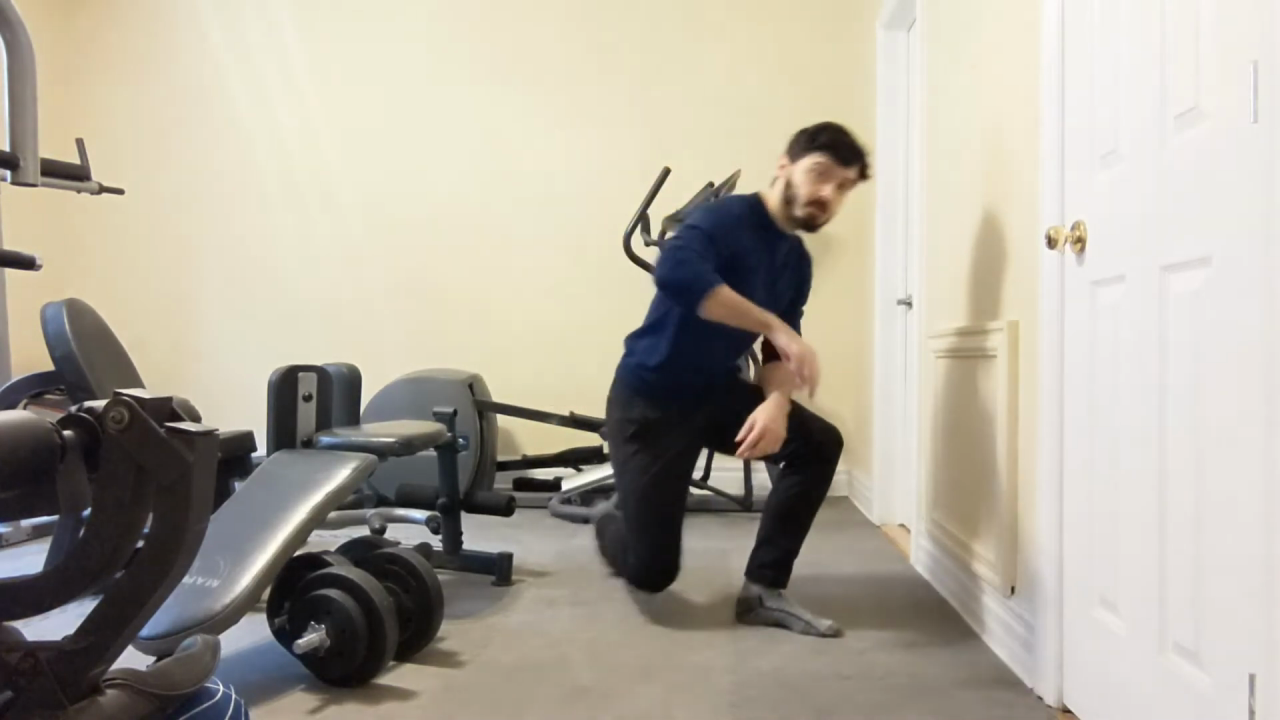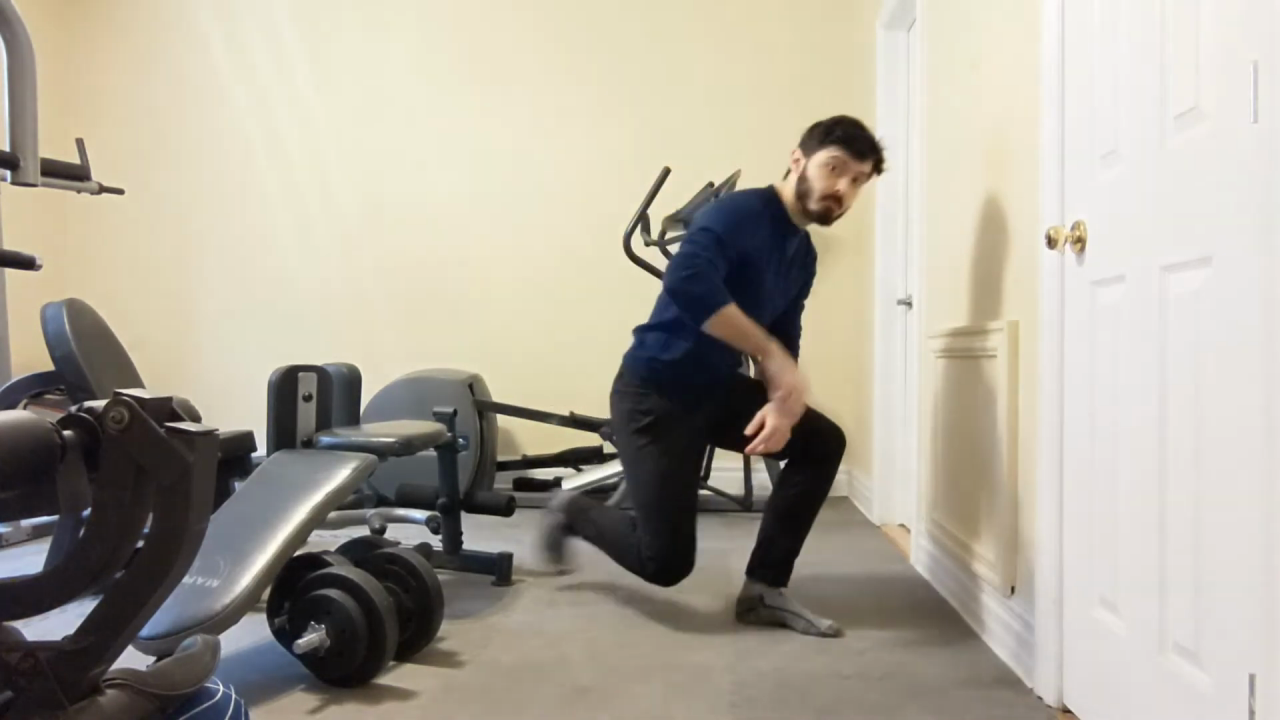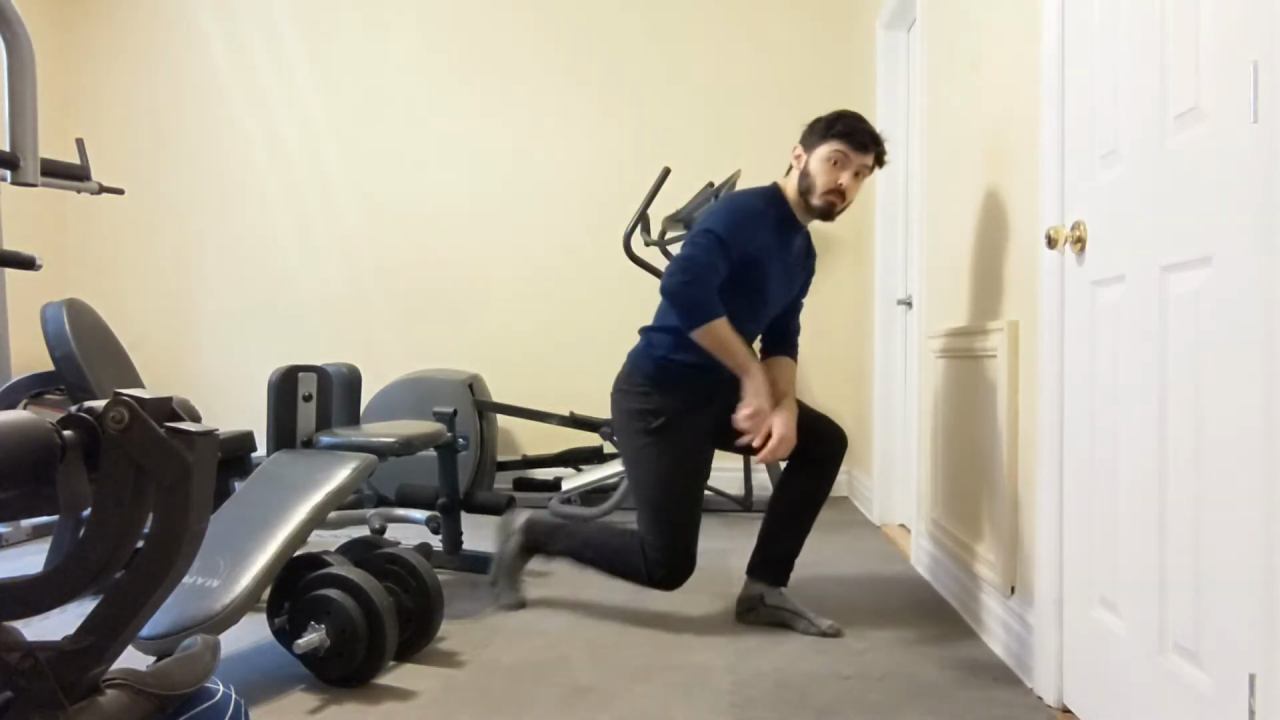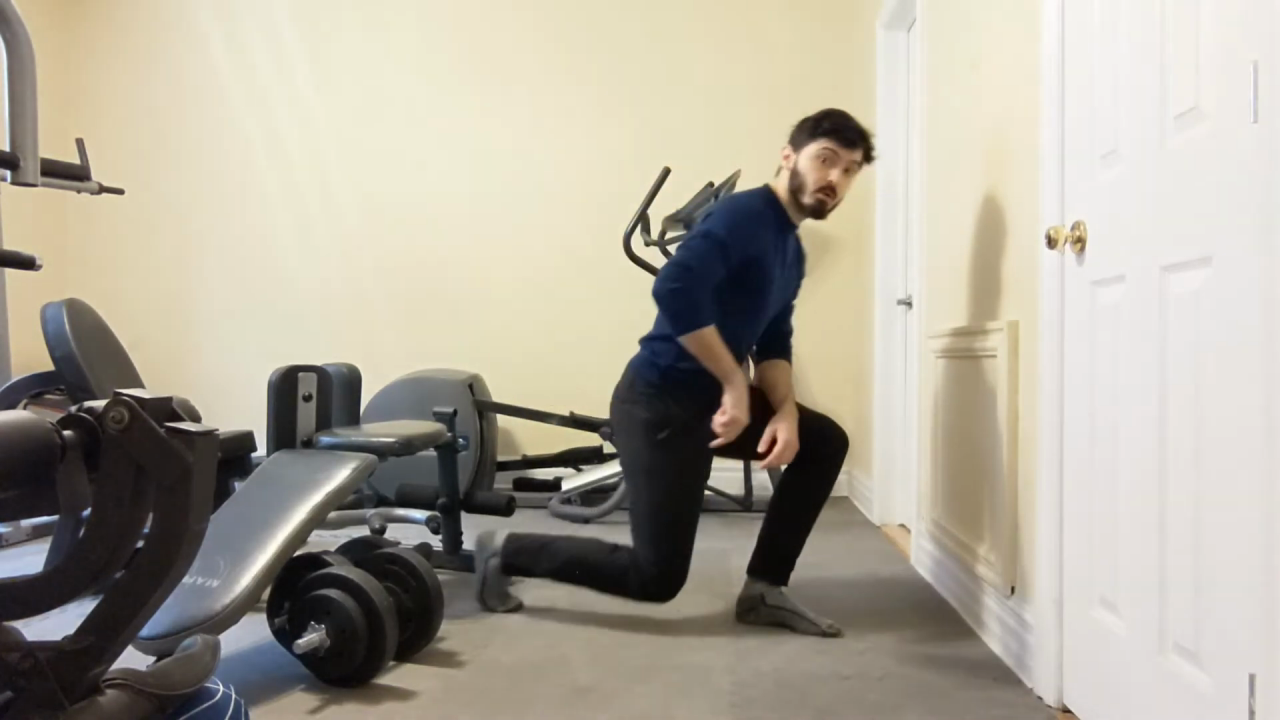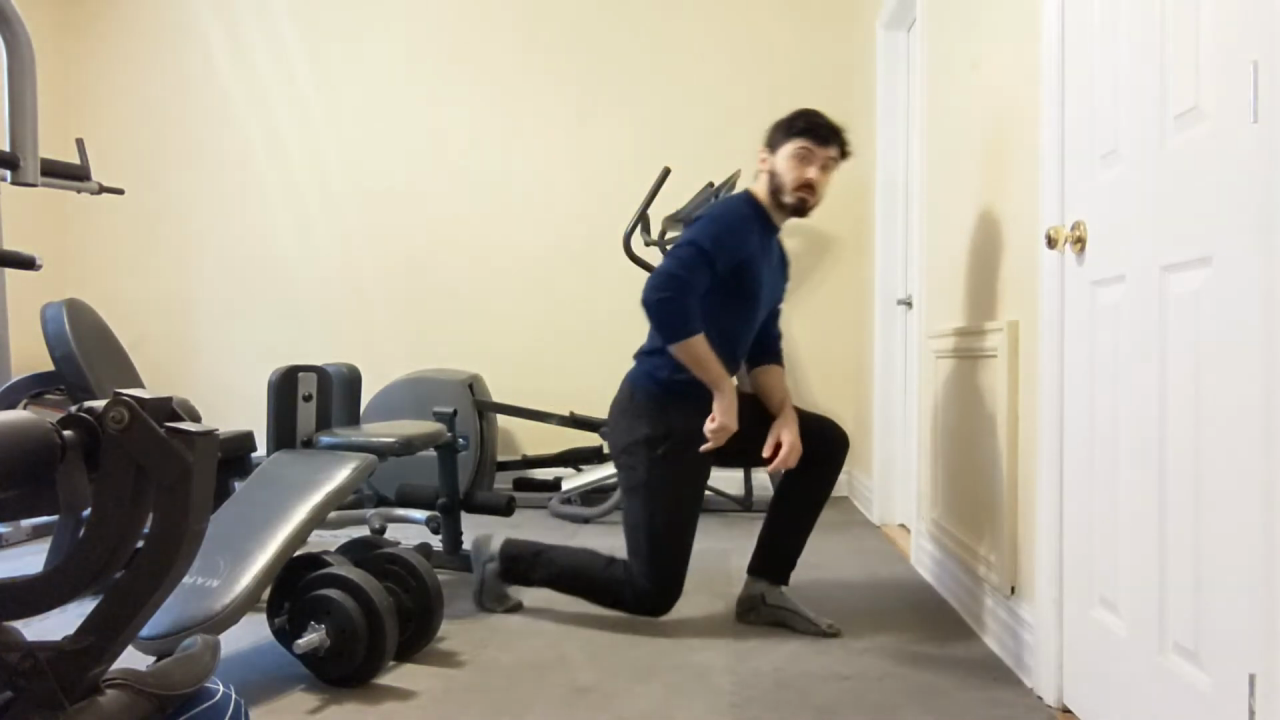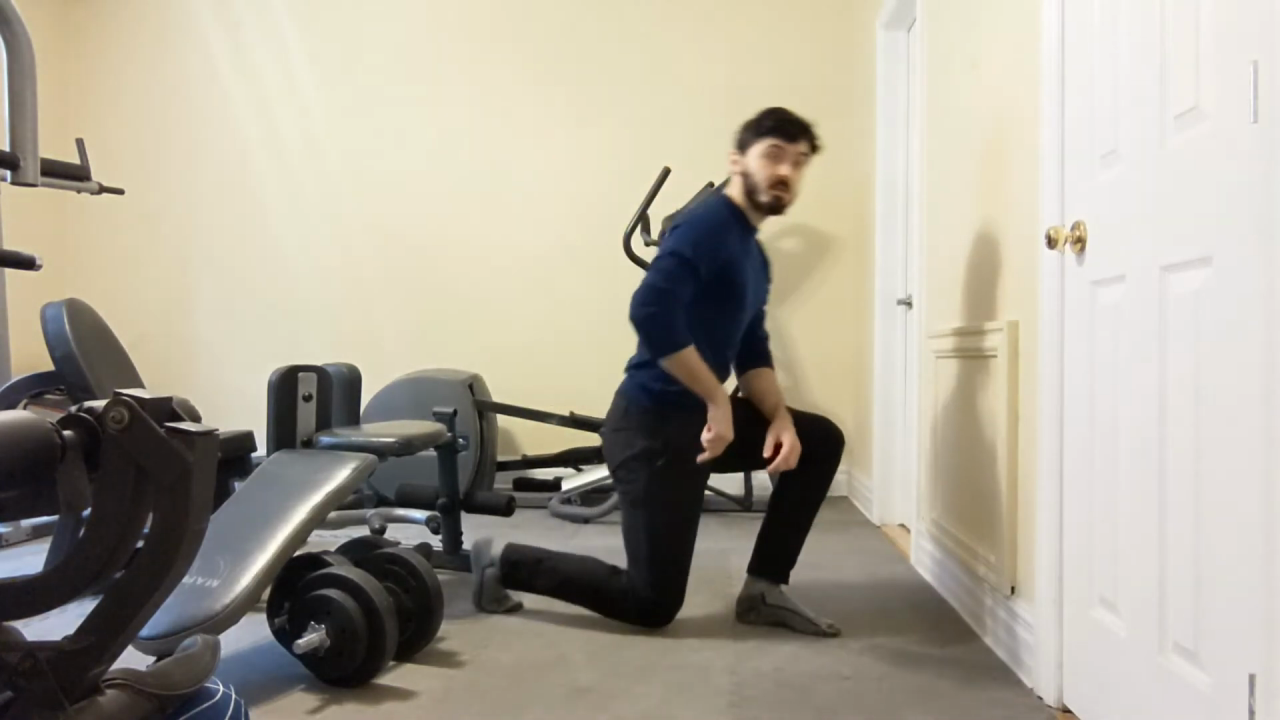
dt=0.1s
person 1, frame 1
left shoulder: (797, 261)
right shoulder: (725, 219)
left elbow: (780, 356)
right elbow: (675, 271)
left wrist: (778, 402)
right wrist: (775, 329)
left hip: (716, 392)
right hip: (648, 397)
left knee: (821, 443)
right knee: (651, 571)
left ankle: (762, 591)
right ankle: (614, 521)
person 1, frame 2
left shoulder: (803, 254)
right shoulder: (740, 213)
left elbow: (786, 340)
right elbow: (689, 281)
left wrist: (784, 403)
right wrist: (773, 362)
left hip: (715, 385)
right hip: (656, 389)
left knee: (822, 442)
right knee: (667, 559)
left ankle: (762, 591)
right ankle: (576, 512)
person 1, frame 3
left shoulder: (801, 252)
right shoulder: (742, 213)
left elbow: (781, 341)
right elbow: (683, 287)
left wrist: (786, 407)
right wrist: (749, 375)
left hip: (716, 388)
right hip: (657, 392)
left knee: (823, 441)
right knee: (666, 565)
left ankle: (764, 589)
right ankle: (531, 534)
person 1, frame 4
left shoulder: (793, 250)
right shoulder: (743, 216)
left elbow: (773, 344)
right elbow: (675, 290)
left wrist: (785, 411)
right wrist: (734, 383)
left hip: (710, 396)
right hip: (658, 400)
left knee: (824, 442)
right knee: (657, 574)
left ankle: (763, 590)
right ankle: (507, 551)
person 1, frame 5
left shoulder: (774, 253)
right shoulder: (727, 222)
left elbow: (764, 349)
right elbow: (663, 298)
left wrist: (785, 416)
right wrist: (723, 391)
left hip: (704, 405)
right hip: (655, 415)
left knee: (825, 444)
right knee: (651, 590)
left ankle: (764, 590)
right ankle: (504, 557)
person 1, frame 6
left shoulder: (755, 257)
right shoulder: (704, 225)
left elbow: (752, 352)
right elbow: (652, 312)
left wrist: (778, 419)
right wrist: (717, 403)
left hip: (695, 414)
right hip: (652, 424)
left knee: (819, 441)
right knee: (653, 601)
left ankle: (763, 590)
right ankle: (504, 561)
